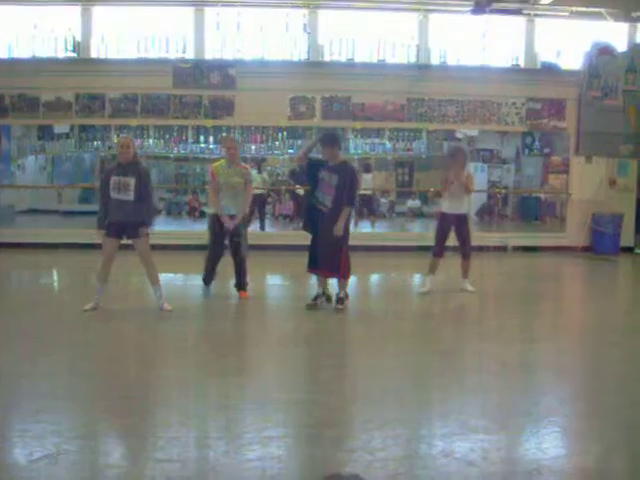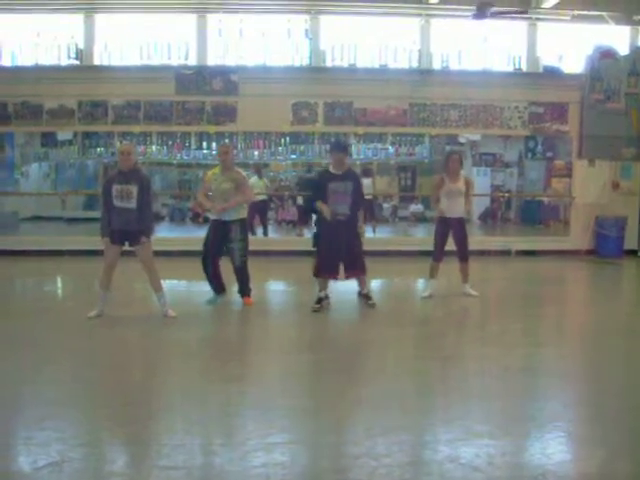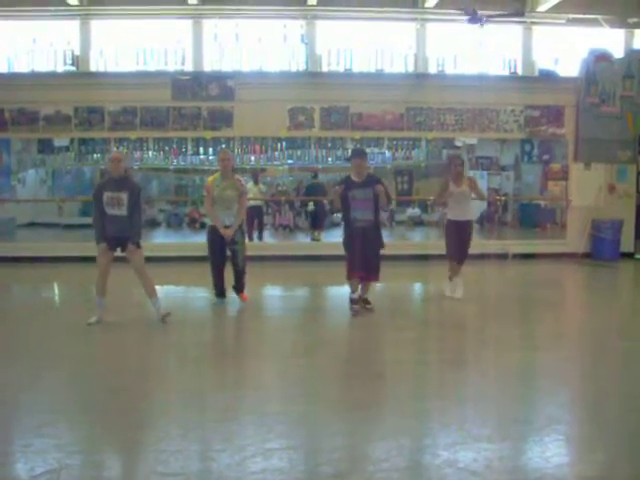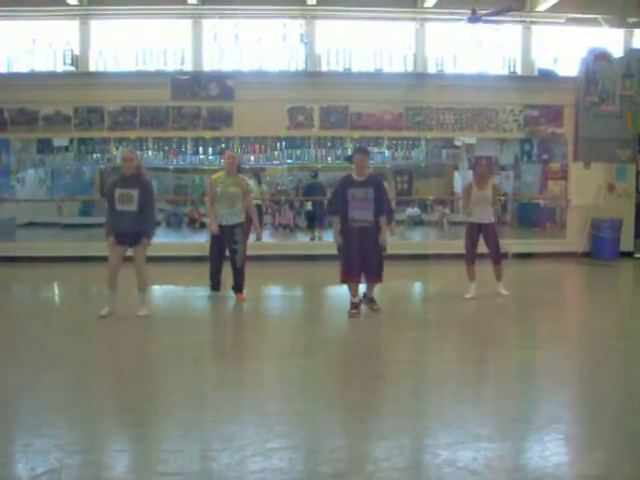
dt=0.7s
person 1, frame 1
left shoulder: (141, 171)
right shoulder: (110, 172)
left elbow: (147, 199)
right elbow: (104, 199)
left wrist: (146, 223)
right wrist: (101, 223)
left hip: (136, 222)
right hip: (114, 222)
left knee: (147, 260)
right knee: (106, 260)
left ankle: (161, 301)
right ankle: (96, 300)
person 1, frame 2
left shoulder: (142, 179)
right shoulder: (111, 180)
left elbow: (147, 207)
right elbow: (106, 208)
left wrist: (147, 232)
right wrist: (104, 232)
left hip: (137, 229)
right hip: (116, 230)
left knee: (150, 267)
right knee: (108, 267)
left ankle: (165, 307)
right ankle: (100, 307)
person 1, frame 3
left shoulder: (133, 186)
right shoulder: (101, 187)
left elbow: (137, 215)
right elbow: (97, 215)
left wrist: (133, 239)
right wrist: (99, 239)
left hip: (128, 236)
right hip: (107, 236)
left knee: (142, 271)
right knee: (102, 273)
left ankle: (159, 310)
right ankle: (99, 313)
person 1, frame 4
left shoulder: (144, 184)
right shoulder: (114, 184)
left elbow: (149, 211)
right elbow: (110, 210)
left wrist: (148, 234)
right wrist: (109, 233)
left hip: (138, 232)
right hip: (119, 232)
left knee: (140, 268)
right knee: (112, 267)
left ankle: (142, 305)
right ankle: (110, 305)
person 2, frame 1
left shoulder: (348, 171)
right shoulder: (321, 166)
left elbow: (349, 202)
right elbow: (301, 158)
left wrist: (341, 222)
right wrist: (315, 142)
left hip: (337, 221)
right hip: (319, 220)
left knee: (339, 258)
right knee: (318, 256)
left ankle: (342, 294)
right ankle: (322, 293)
person 2, frame 2
left shoulder: (353, 176)
right shoulder: (322, 176)
left elbow: (359, 201)
right elbow: (316, 199)
left wrist: (360, 222)
right wrist: (323, 208)
left hip: (349, 225)
right hip: (328, 225)
left knee: (356, 258)
right knee: (325, 260)
left ankle: (364, 291)
right ankle: (322, 295)
person 2, frame 3
left shoulder: (375, 181)
right shoulder: (345, 183)
left elbow: (384, 206)
right elbow: (338, 208)
left wrist: (382, 194)
right wrist: (337, 196)
left hip: (372, 230)
right hip: (352, 230)
left knee: (371, 264)
right knee: (354, 263)
left ankle: (363, 296)
right ankle: (354, 296)
person 2, frame 4
left shoulder: (376, 183)
right shoulder: (344, 183)
left elbow: (383, 210)
right elbow: (335, 210)
left wrist: (383, 232)
right wrist: (336, 232)
left hip: (371, 232)
right hip: (350, 232)
left knee: (373, 266)
right knee: (351, 266)
left ankle: (369, 296)
right ankle: (355, 301)
person 3, frame 1
left shoulder: (245, 170)
right shoulder: (216, 168)
left elbow: (248, 196)
right elbow: (213, 194)
left wrist: (239, 218)
right wrist: (223, 217)
left hip: (239, 216)
right hip: (219, 216)
left knee: (240, 254)
right knee: (216, 251)
left ankle: (241, 287)
right ankle: (207, 282)
person 3, frame 2
left shoulder: (238, 175)
right shoulder: (211, 175)
left elbow: (249, 196)
right elbow: (200, 195)
left wrist: (226, 206)
right wrist: (212, 206)
left hip: (237, 221)
right hip: (217, 221)
left knee: (239, 259)
right knee: (209, 258)
left ankle: (245, 293)
right ankle: (218, 290)
person 3, frame 3
left shoulder: (239, 183)
right shoulder: (211, 182)
left elbow: (242, 208)
right elbow: (208, 207)
left wrist: (233, 228)
right wrist: (221, 228)
left hip: (235, 226)
right hip: (216, 227)
left knee: (239, 260)
right knee: (217, 263)
left ankle: (240, 290)
right ankle: (220, 295)
person 3, frame 4
left shoulder: (243, 181)
right shoulder: (215, 179)
left elbow: (249, 205)
right elbow: (209, 202)
left wrist: (256, 225)
right wrist: (212, 222)
left hip: (237, 224)
right hip: (219, 224)
left knee: (238, 259)
right knee: (215, 258)
left ankle: (238, 290)
right ankle: (214, 288)
person 4, frame 1
left shoulder: (467, 175)
right shoulder: (447, 174)
left elbow: (469, 191)
right elbow: (443, 191)
left wrist: (460, 179)
right wrist: (451, 178)
left hip: (461, 216)
right hip: (446, 215)
left knee: (466, 250)
right knee: (438, 250)
left ankle: (465, 282)
right ankle: (428, 282)
person 4, frame 2
left shoulder: (465, 180)
right shoulder: (441, 180)
left elbow: (468, 198)
right elbow: (434, 200)
left wrist: (468, 207)
right wrist: (438, 208)
left hip: (459, 219)
right hip: (443, 219)
left knee: (464, 254)
right knee: (437, 253)
left ankle: (466, 286)
right ankle: (430, 287)
person 4, frame 3
left shoulder: (470, 180)
right shoulder: (447, 183)
left elbow: (482, 197)
right elbow: (438, 200)
left wrist: (476, 191)
right wrist: (444, 200)
left hip: (466, 221)
right hip: (452, 221)
left knee: (461, 255)
right knee: (453, 253)
left ankle: (451, 282)
right ankle: (456, 284)
person 4, frame 4
left shoulder: (492, 186)
right shoulder: (469, 187)
left elbow: (495, 204)
right elbow: (465, 206)
left wrist: (494, 210)
right wrist: (467, 212)
left hip: (489, 223)
right hip: (473, 224)
left knee: (496, 256)
right knee: (470, 256)
left ankle: (500, 286)
right ankle: (472, 287)
